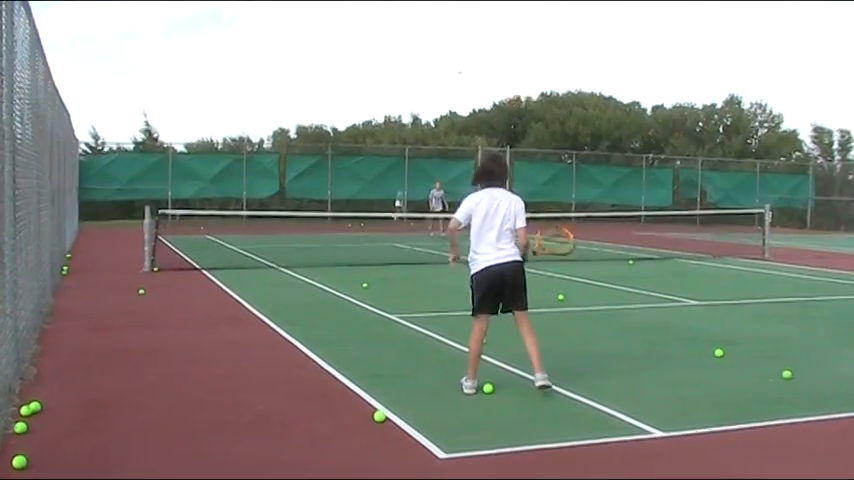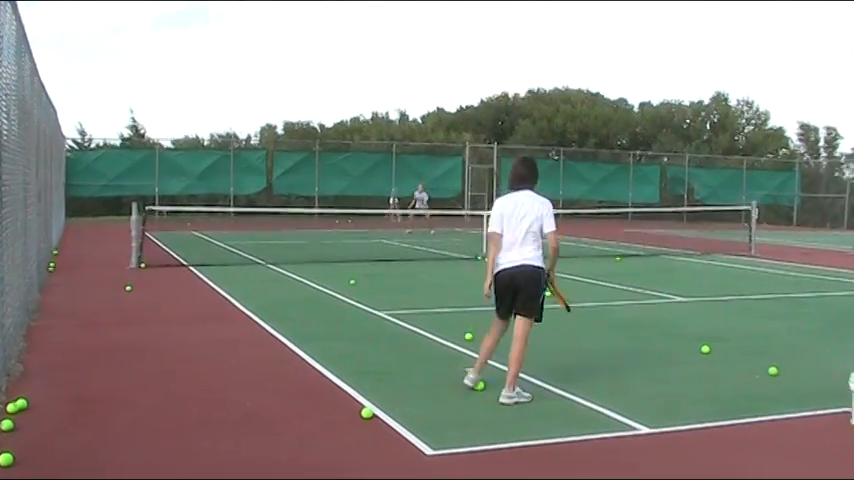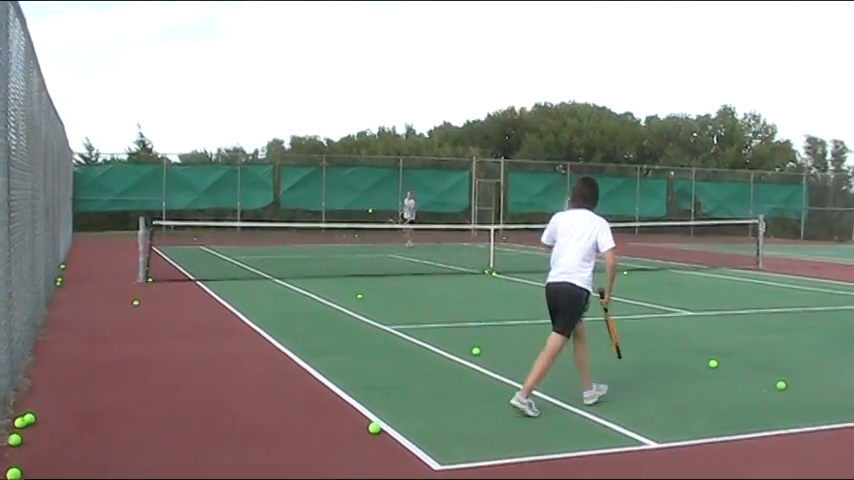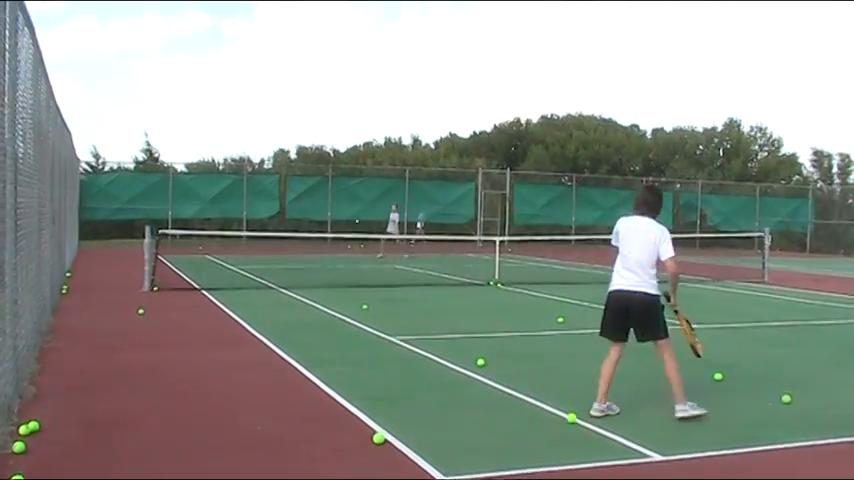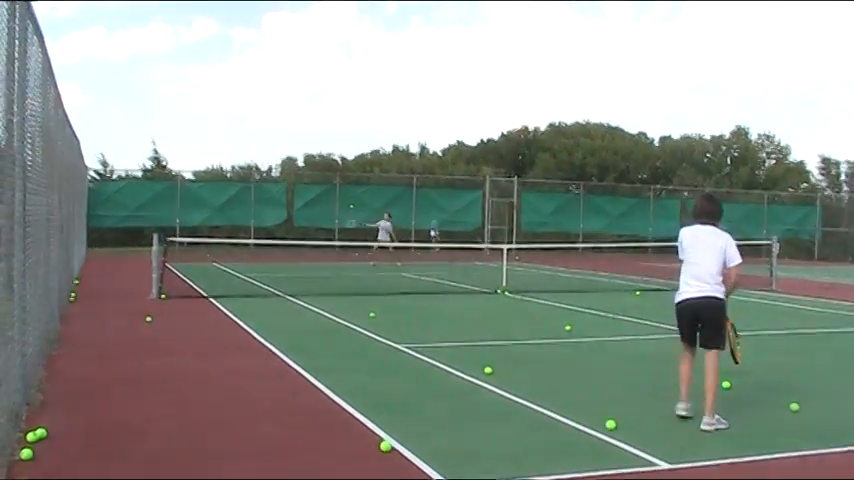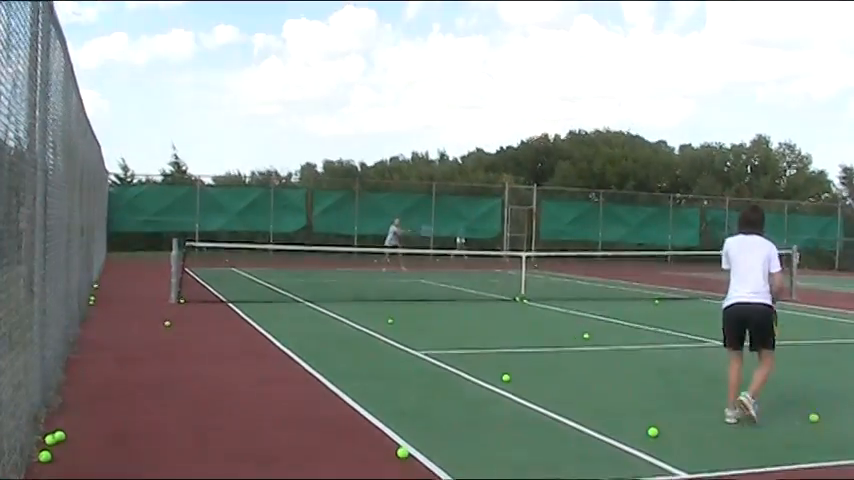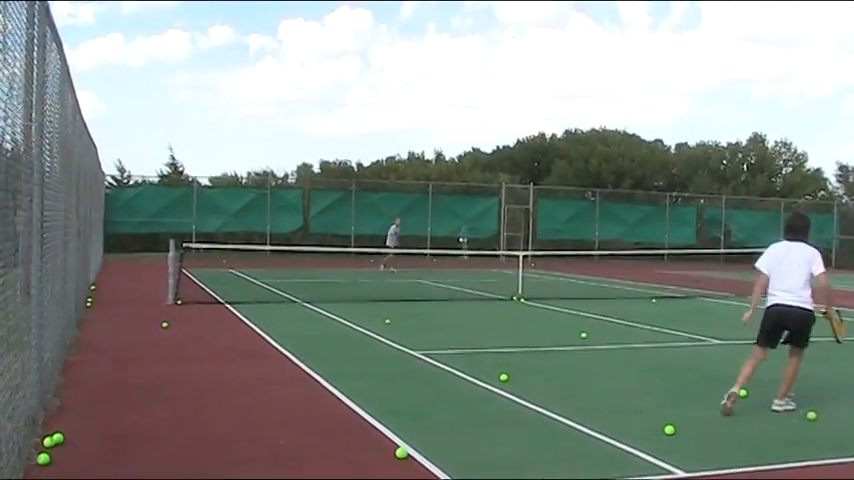
dt=0.4s
person 1, frame 1
left shoulder: (474, 199)
right shoulder: (515, 201)
left elbow: (453, 227)
right elbow: (523, 242)
left wrist: (454, 251)
right wrist: (521, 256)
left hip: (484, 269)
right hip: (512, 266)
left knee: (480, 326)
right knee: (524, 323)
left ankle: (470, 380)
right ankle: (540, 374)
person 1, frame 2
left shoulder: (501, 203)
right shoulder: (543, 204)
left elbow: (494, 241)
right elbow: (553, 244)
left wrist: (488, 276)
right wrist: (550, 271)
left hip: (504, 270)
right hip: (532, 270)
left knee: (499, 325)
right knee: (521, 332)
left ankle: (474, 373)
right ankle: (509, 390)
person 1, frame 3
left shoulder: (559, 218)
right shoulder: (599, 223)
left elbow: (546, 245)
right elbow: (610, 261)
right wrist: (608, 291)
left hip: (553, 285)
right hip: (576, 288)
left knee: (579, 334)
right knee: (553, 346)
left ankle: (589, 389)
right ankle: (523, 395)
person 1, frame 4
left shoulder: (622, 223)
right shoulder: (660, 231)
right elbow: (672, 269)
right wrist: (673, 293)
left hip: (617, 293)
right hip: (646, 295)
left knee: (615, 350)
right knee: (665, 350)
left ankle: (600, 403)
right ankle: (681, 404)
person 1, frame 5
left shoulder: (685, 233)
right shoulder: (725, 238)
right elbow: (733, 277)
right wrist: (723, 295)
left hip: (685, 300)
right hip: (713, 301)
left knee: (687, 351)
right knee: (711, 359)
left ankle: (683, 403)
right ankle: (709, 417)
person 1, frame 6
left shoulder: (730, 243)
right shoulder: (769, 247)
right elbow: (778, 283)
right wrist: (771, 302)
left hip: (734, 305)
right hip: (761, 307)
left knee: (735, 357)
right knee: (766, 360)
left ankle: (732, 410)
right ankle: (750, 396)
person 1, frame 7
left shoulder: (773, 249)
right shoulder: (812, 253)
left elbow: (761, 281)
right elbow: (823, 284)
left wrist: (751, 309)
right wrist: (828, 306)
left hip: (775, 307)
right hip: (802, 310)
left knee: (757, 353)
right knee: (796, 354)
left ankle: (735, 390)
right ankle: (781, 399)
